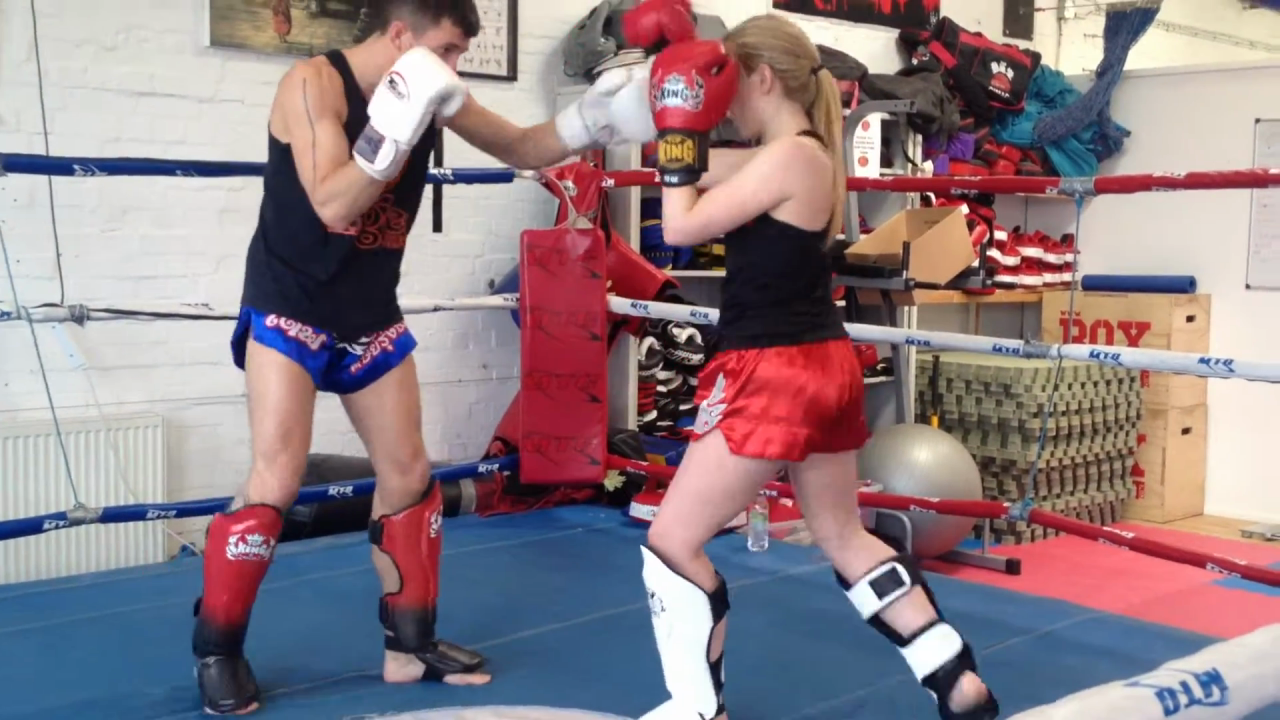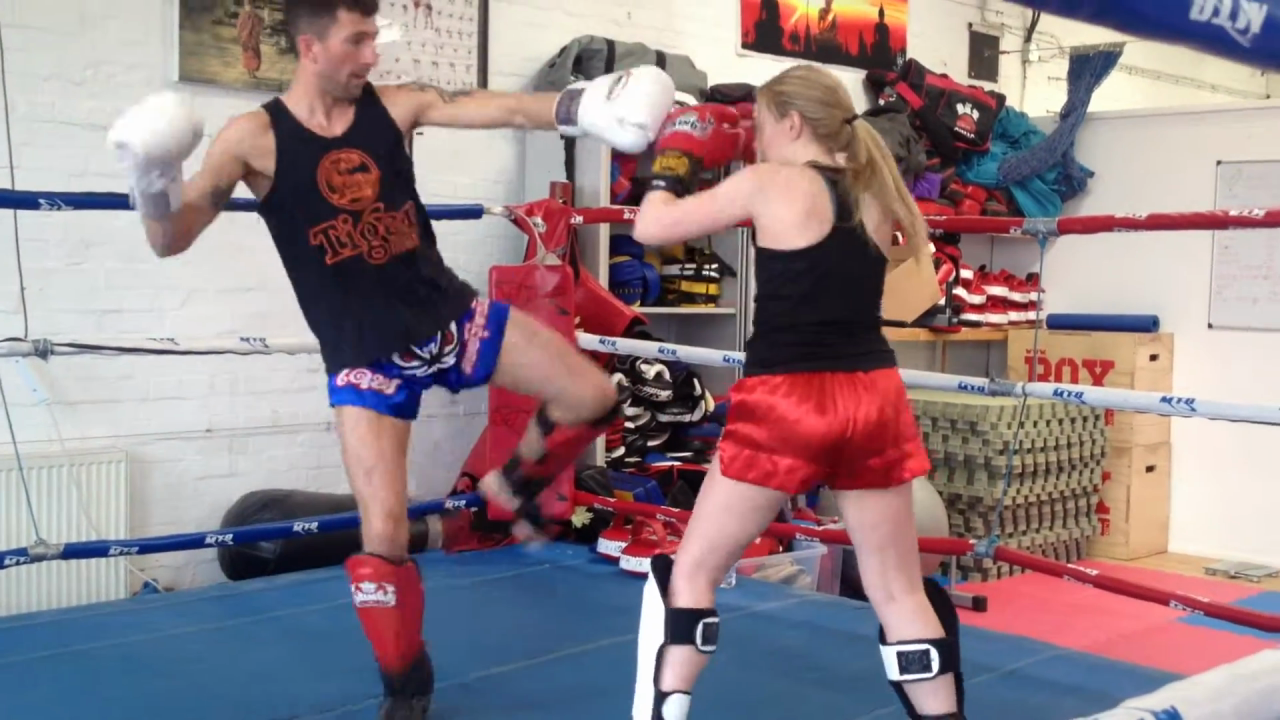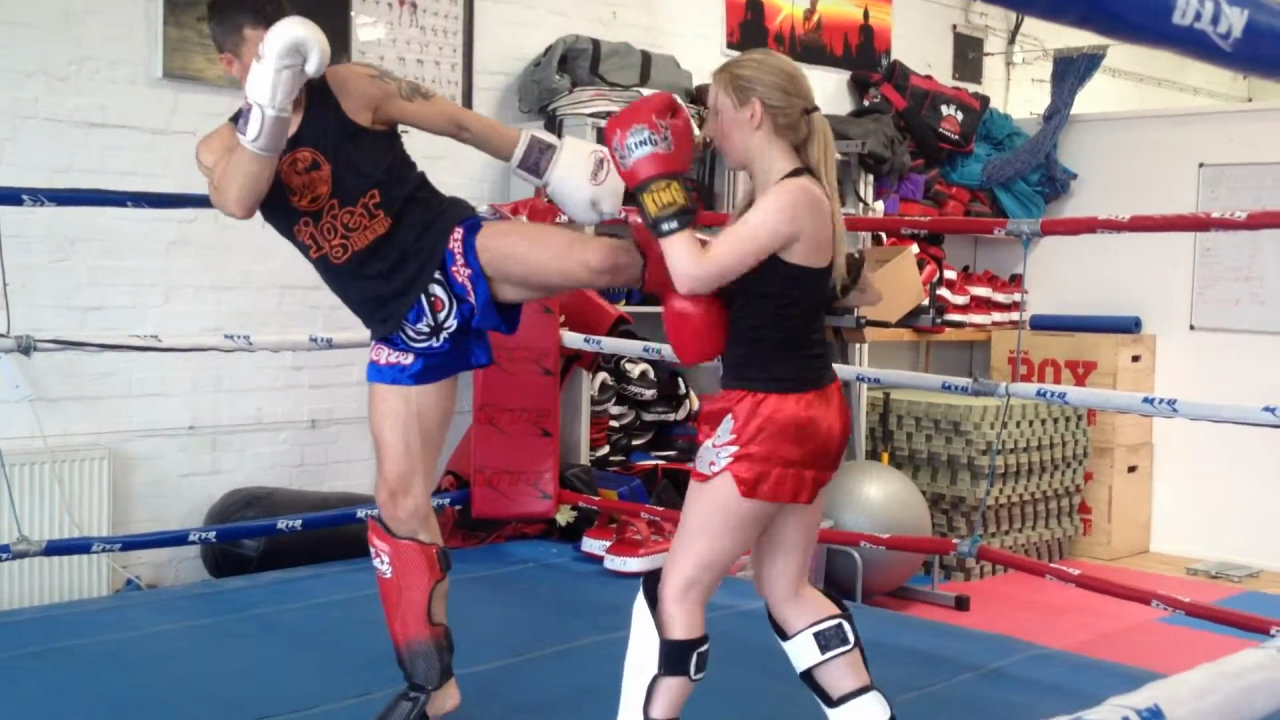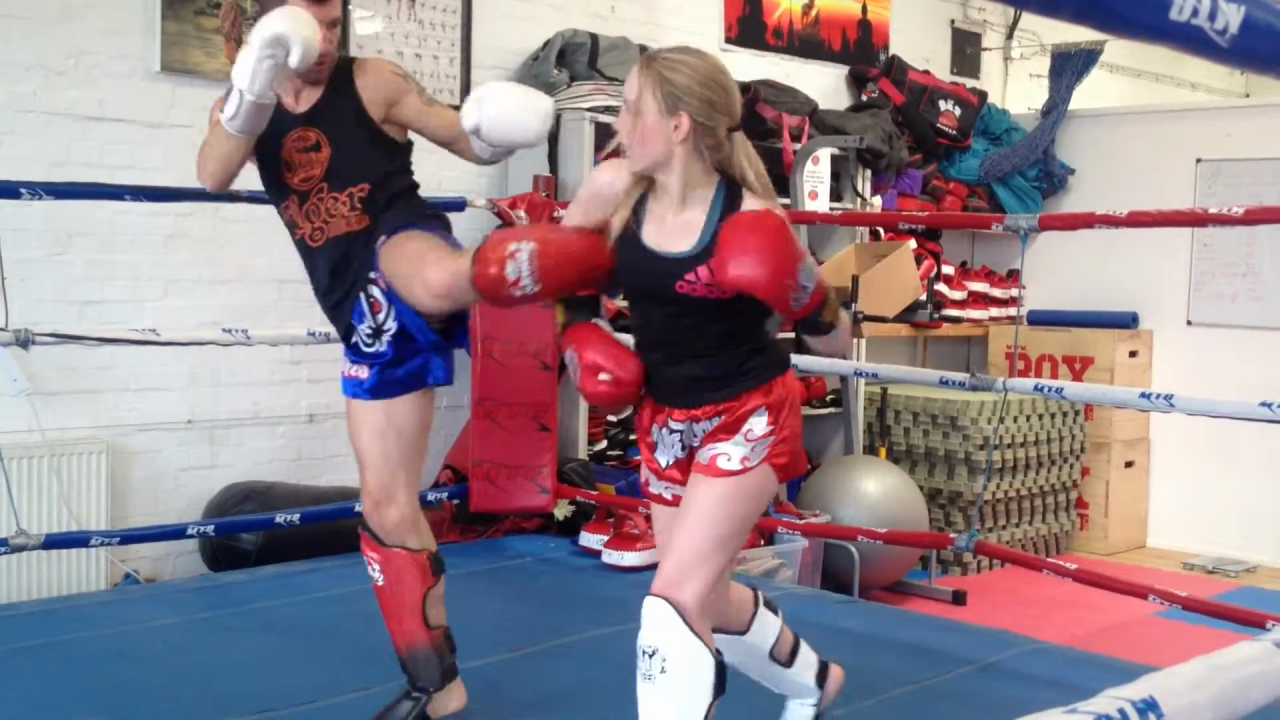
dt=0.5s
person 1, frame 1
left shoulder: (434, 91)
right shoulder: (314, 83)
left elbow: (519, 145)
right elbow: (334, 207)
left wrist: (596, 114)
right wrist: (394, 124)
left hip: (370, 316)
right hip: (287, 309)
left knee: (408, 481)
right knee: (276, 480)
left ankle: (410, 645)
right ankle: (218, 651)
person 1, frame 2
left shoulder: (392, 103)
right shoulder: (254, 136)
left elbow: (496, 107)
right elbow: (172, 238)
left wrist: (588, 105)
right wrist: (151, 175)
left hip: (450, 314)
right hip: (365, 357)
left knee: (594, 397)
right knee: (384, 532)
left ankle: (515, 485)
person 1, frame 3
left shoulder: (352, 88)
right shoulder: (221, 147)
left elbow: (462, 123)
right elbow: (237, 202)
left wrist: (554, 161)
right wrist: (273, 102)
left hip: (461, 254)
right hip: (406, 327)
left knee: (601, 261)
right knee: (399, 499)
person 1, frame 4
left shoulder: (373, 81)
right shoulder: (260, 103)
left elbow: (468, 138)
right elbow: (211, 176)
left wrist: (494, 127)
right wrist: (252, 82)
right hip: (370, 326)
left knee: (439, 280)
right knee: (386, 504)
person 2, frame 1
left shoulder: (789, 158)
right shoulder: (810, 151)
left elbow: (680, 226)
right elbow: (717, 173)
left wrist: (681, 125)
right wrist: (669, 60)
left hip: (772, 375)
right hip: (826, 365)
left knee: (672, 541)
right knee: (843, 539)
person 2, frame 2
left shoulder: (769, 185)
right shoulder: (873, 195)
left elbow: (649, 229)
left wrist: (674, 158)
left hip: (785, 406)
right hip: (871, 398)
left knee: (690, 570)
right knee: (898, 589)
person 2, frame 3
left shoulder: (793, 196)
right shoulder: (786, 192)
left elbow: (695, 275)
left wrist: (657, 175)
left hip: (767, 417)
right hip: (802, 411)
left knee: (680, 588)
right knee: (786, 588)
person 2, frame 4
left shoulder: (751, 214)
right shoulder: (618, 186)
left elbow: (837, 344)
right elbow: (556, 253)
left wrist: (805, 297)
right wrist: (579, 335)
left hip: (748, 416)
right hip: (672, 420)
left knee: (678, 599)
right knee: (699, 594)
